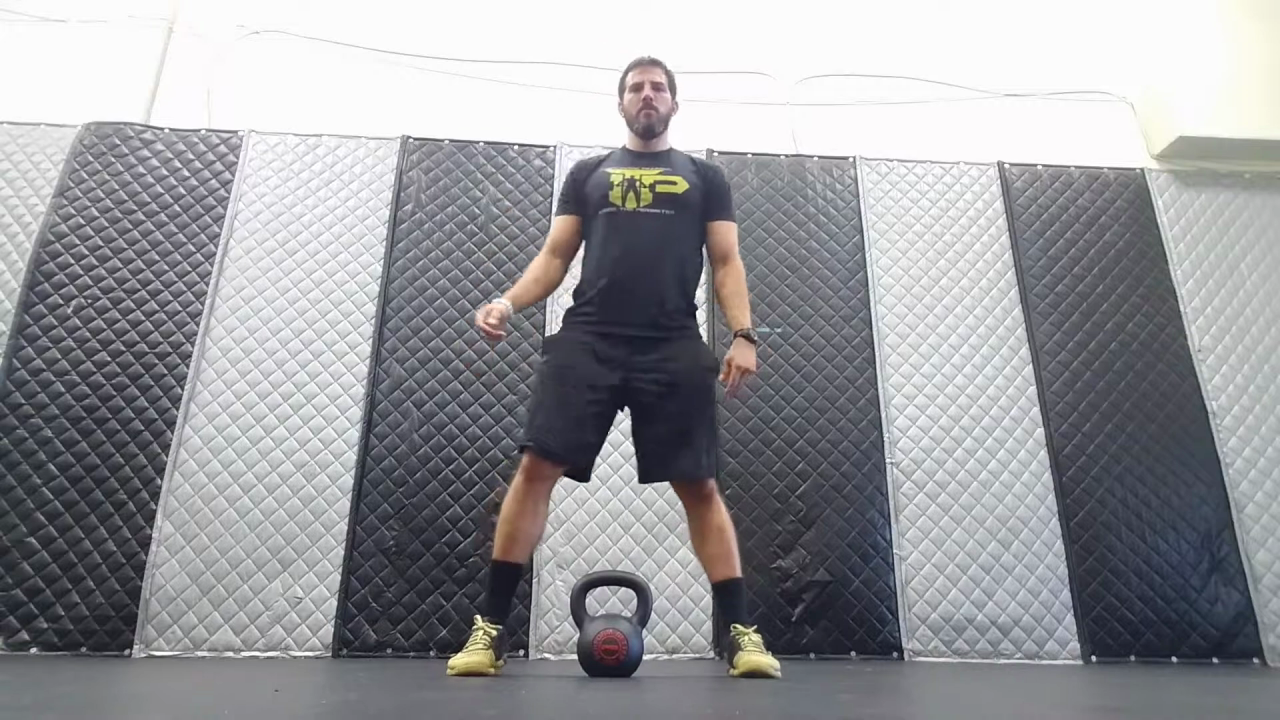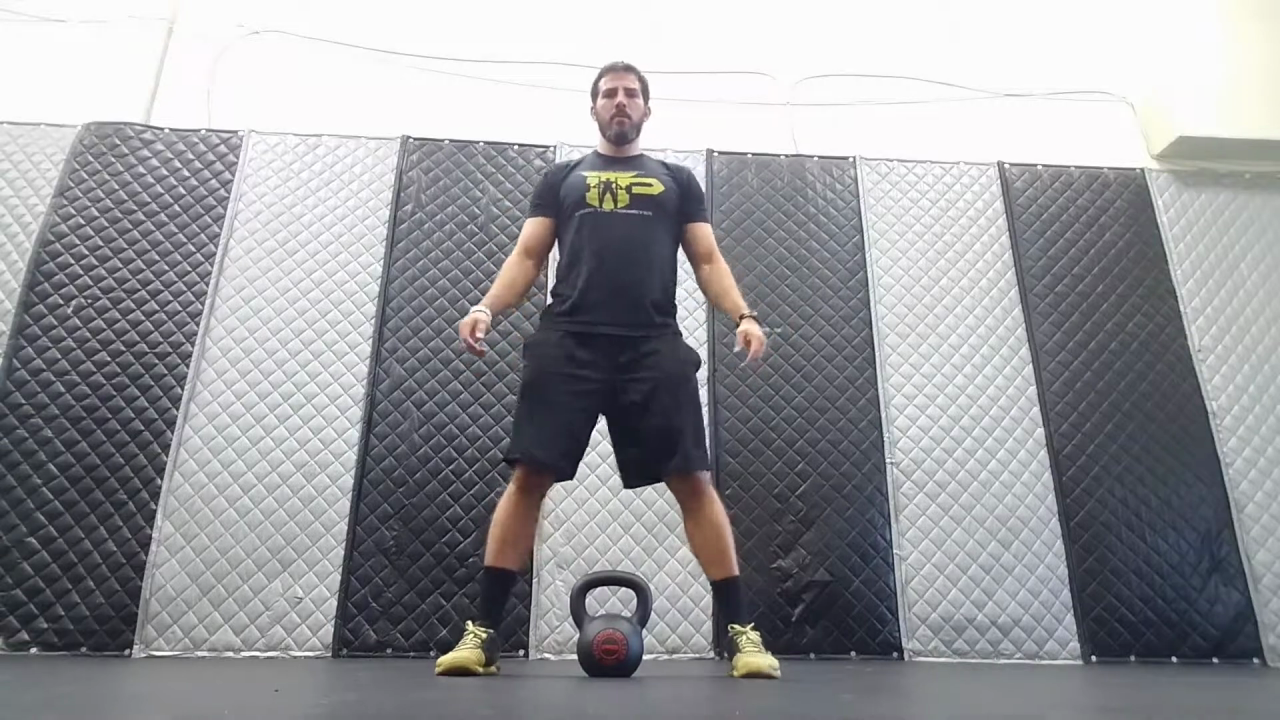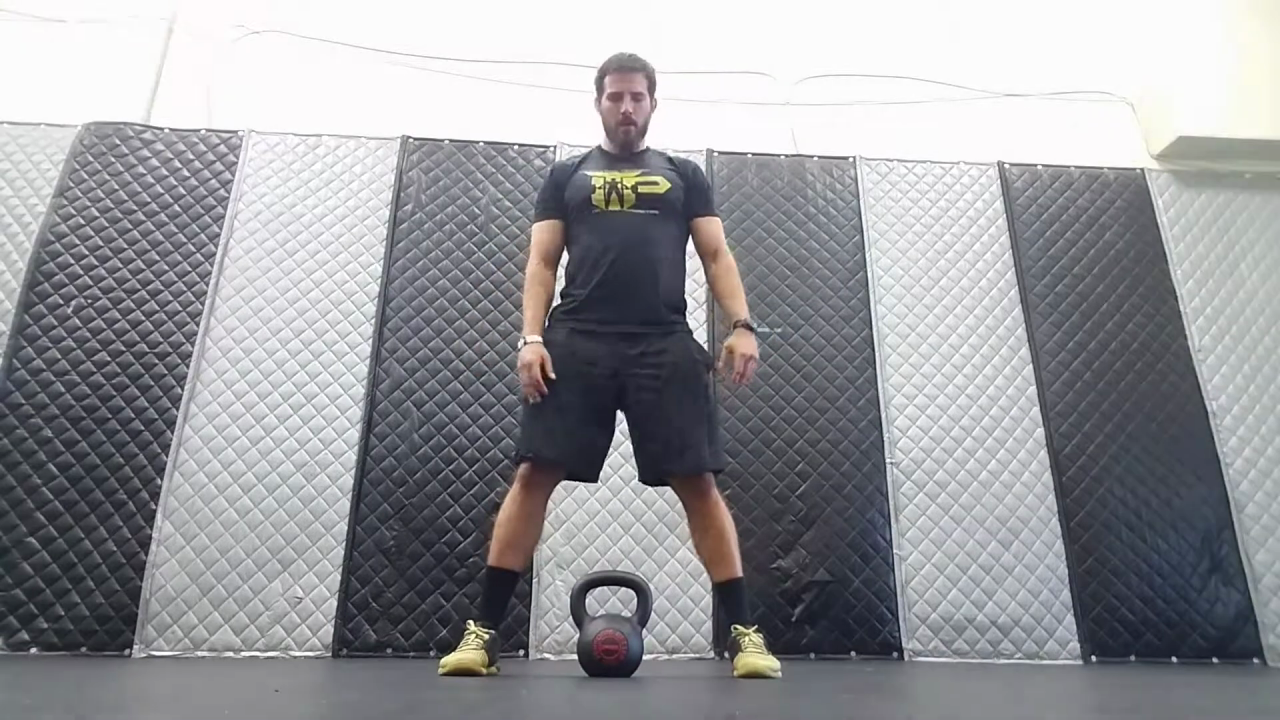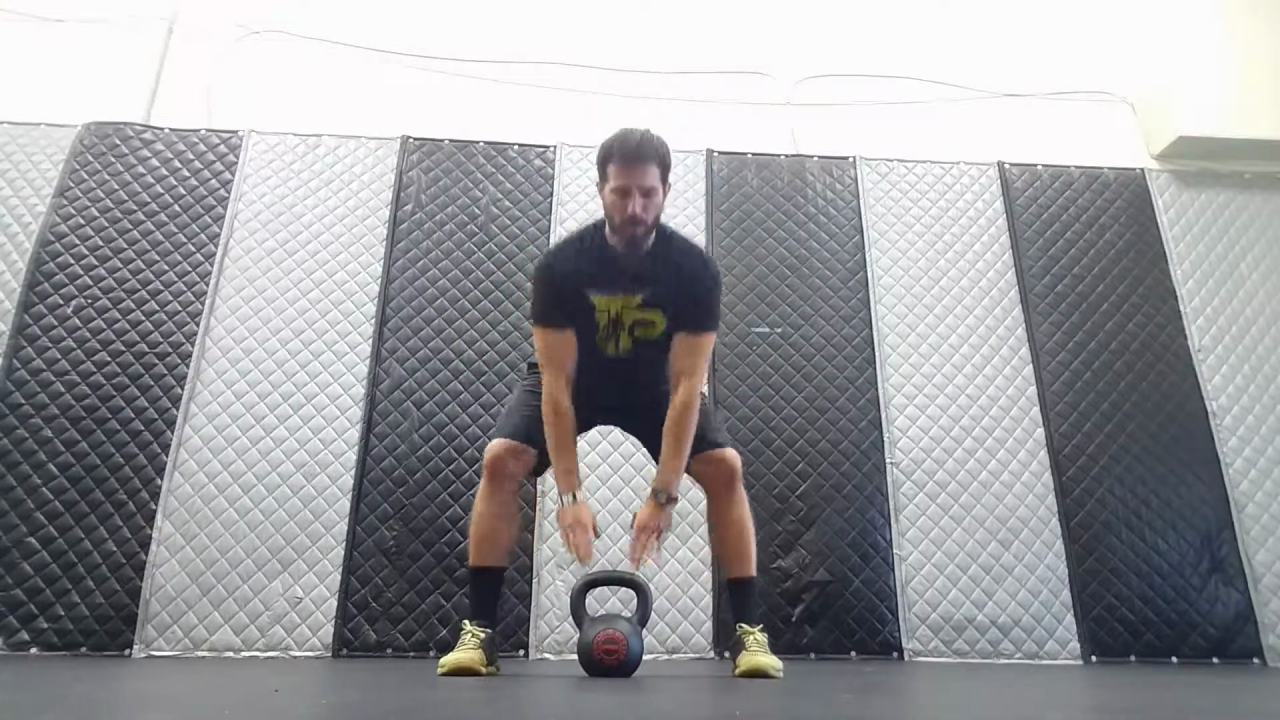
dt=0.5s
person 1, frame 1
left shoulder: (704, 176)
right shoulder: (588, 172)
left elbow: (726, 262)
right elbow: (555, 255)
left wrist: (743, 335)
right wrist: (506, 302)
left hip: (672, 348)
right hip: (588, 341)
left knee: (699, 487)
right knee: (537, 467)
left ankle: (740, 631)
right ankle: (490, 627)
person 1, frame 2
left shoulder: (676, 179)
right shoulder: (561, 176)
left elbow: (707, 260)
right elbow: (526, 256)
left wrist: (744, 317)
right wrist: (486, 308)
left hip: (654, 347)
right hip: (567, 344)
left knee: (692, 481)
right knee: (529, 476)
left ankle: (741, 630)
right ankle: (481, 631)
person 1, frame 3
left shoulder: (684, 174)
right shoulder: (566, 174)
left elbow: (717, 255)
right elbow: (542, 262)
left wrist: (741, 325)
right wrist: (531, 336)
left hip: (664, 346)
right hip: (577, 343)
left knee: (698, 483)
right knee: (535, 475)
left ankle: (743, 631)
right ankle: (483, 631)
person 1, frame 4
left shoulder: (695, 270)
right shoulder: (561, 265)
left elbow: (687, 387)
right elbow: (556, 386)
left wrist: (662, 495)
right wrist: (570, 496)
left hip: (654, 385)
right hip: (574, 378)
left knee: (724, 468)
right knee: (502, 461)
left ankle: (748, 631)
right ankle: (480, 630)
